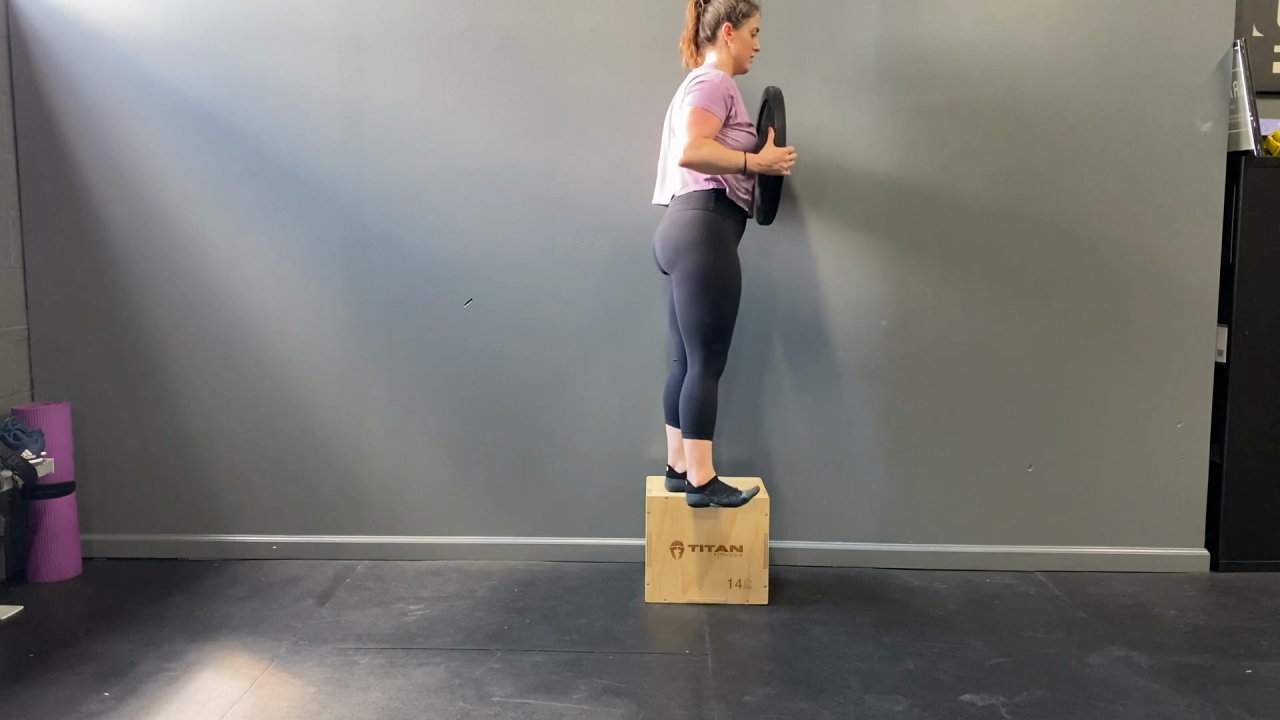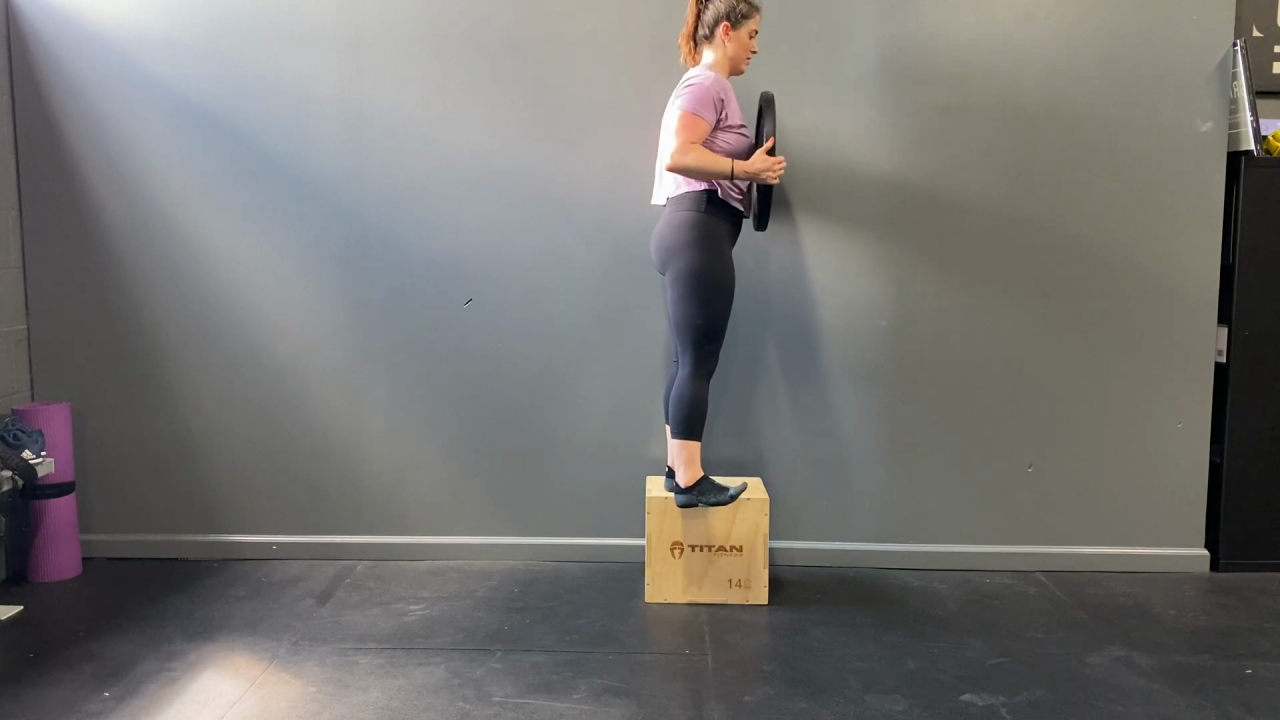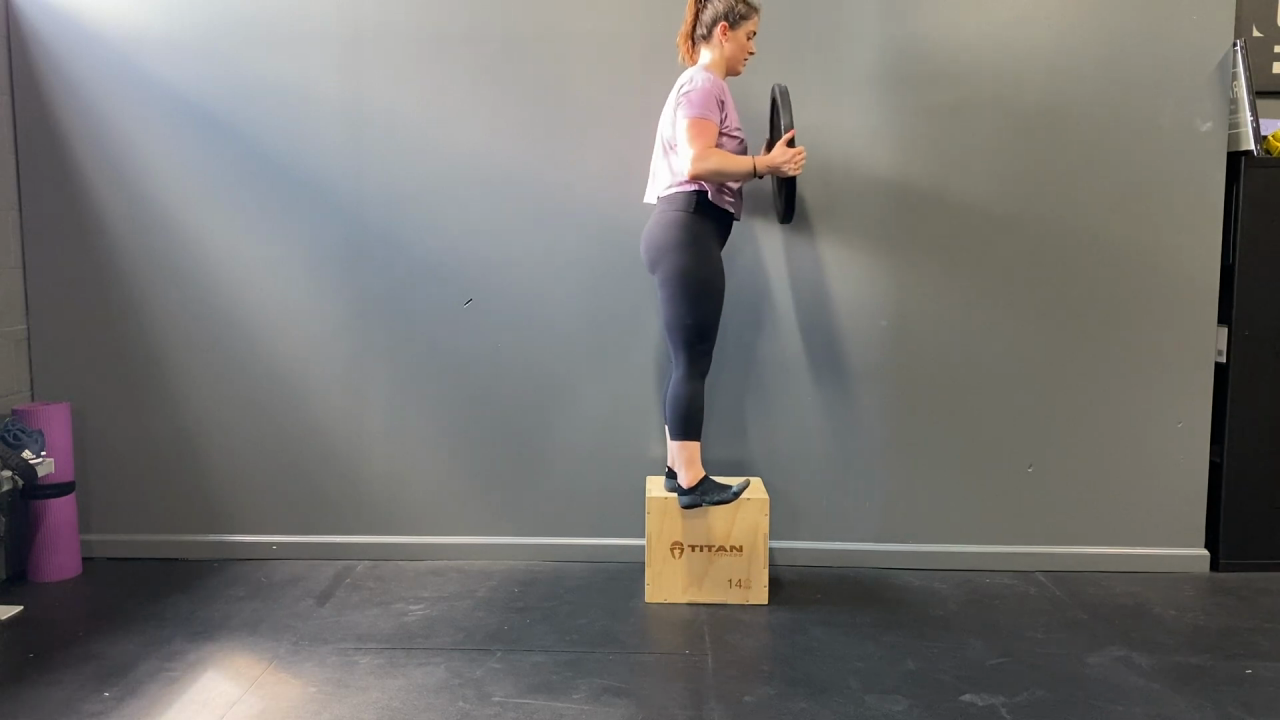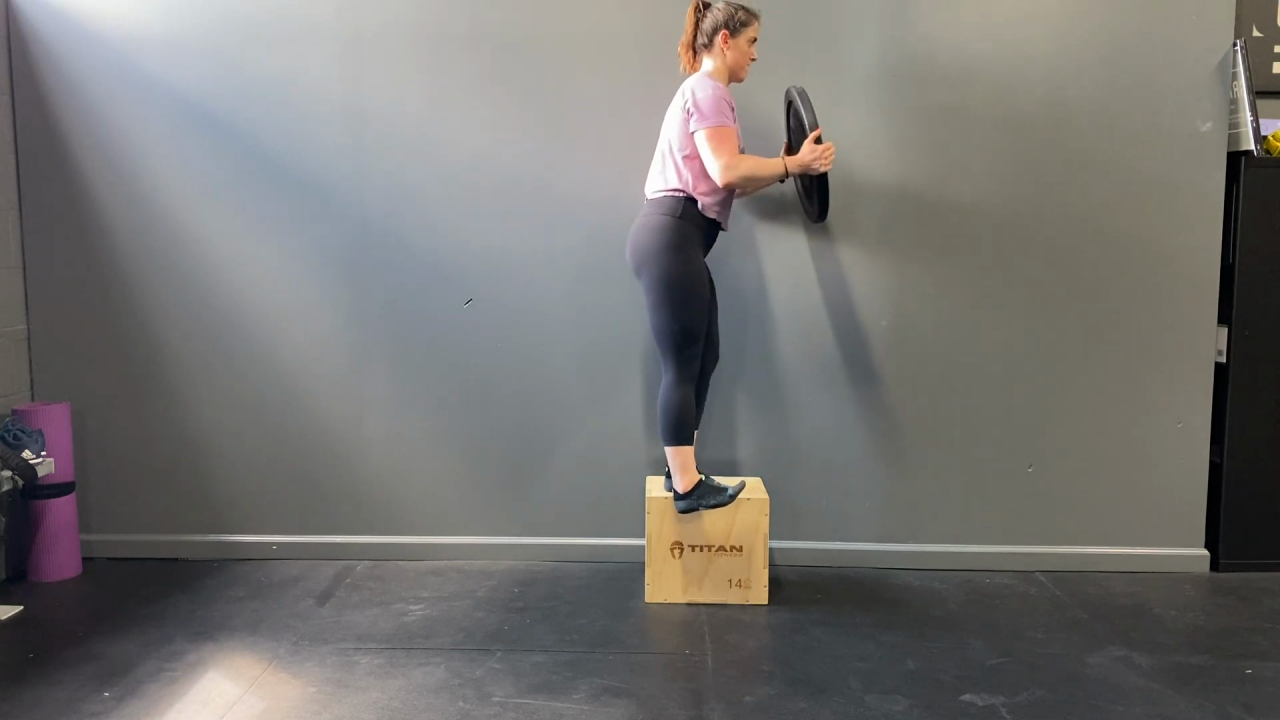
dt=0.4s
person 1, frame 1
left shoulder: (702, 84)
right shoulder: (713, 83)
right elbow: (689, 151)
left wrist: (759, 160)
right wrist: (757, 162)
left hip: (687, 229)
right hip: (703, 231)
left knee: (688, 360)
right knee: (707, 362)
left ankle: (679, 467)
right ankle: (702, 480)
person 1, frame 2
left shoulder: (706, 87)
right shoulder: (706, 85)
right elbow: (677, 155)
left wrist: (754, 166)
right wrist: (746, 169)
left hip: (689, 232)
right hip: (698, 231)
left knee: (690, 361)
right knee: (698, 363)
left ankle: (680, 469)
right ankle: (690, 480)
person 1, frame 3
left shoulder: (702, 85)
right shoulder: (703, 84)
right elbow: (696, 163)
left wrist: (764, 165)
right wrist: (764, 165)
left hip: (683, 233)
right hip: (687, 233)
left knee: (689, 362)
right knee: (692, 363)
left ankle: (679, 469)
right ankle: (692, 481)
person 1, frame 4
left shoulder: (703, 93)
right shoulder: (708, 92)
left elbow: (725, 182)
right elbow: (726, 171)
left wrist: (782, 169)
right wrist: (794, 165)
left hip: (676, 241)
right hip: (670, 239)
left knee: (701, 361)
right knee: (683, 368)
left ankle: (682, 472)
right ankle: (687, 486)
